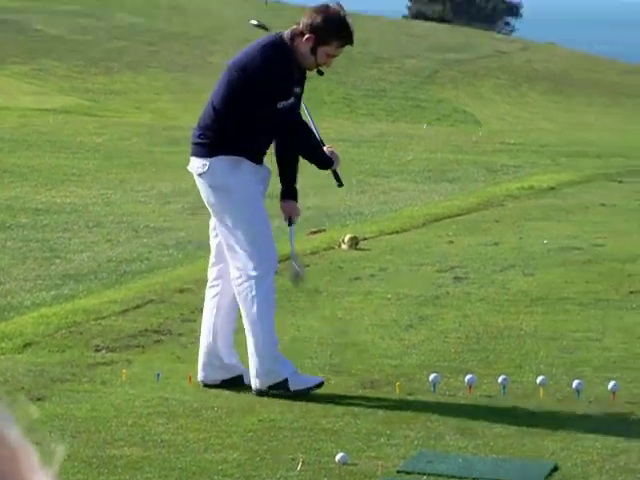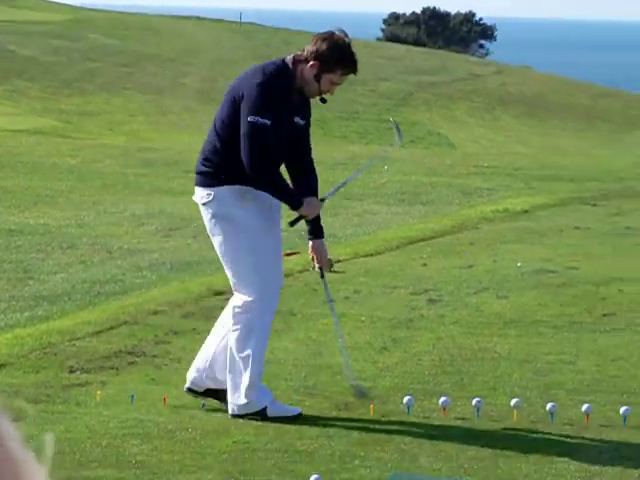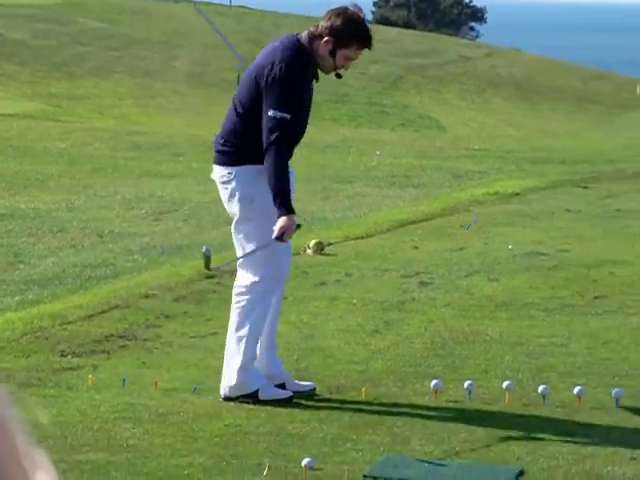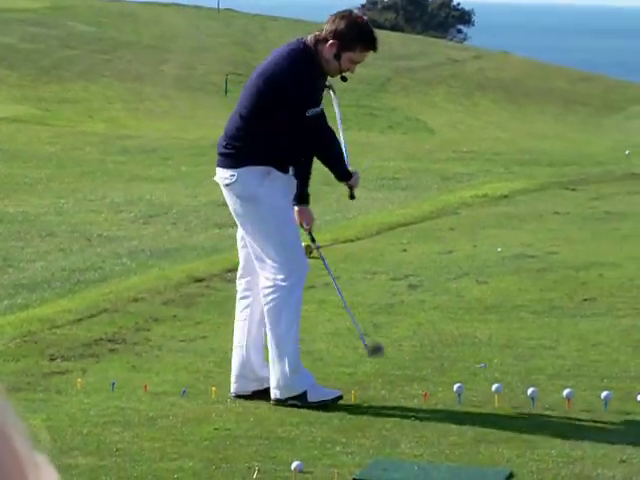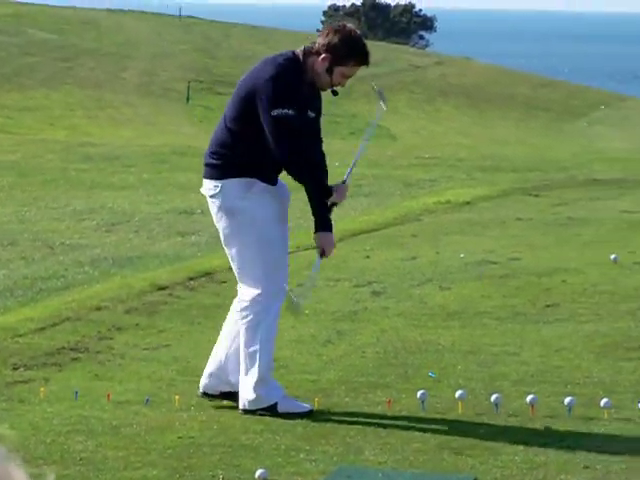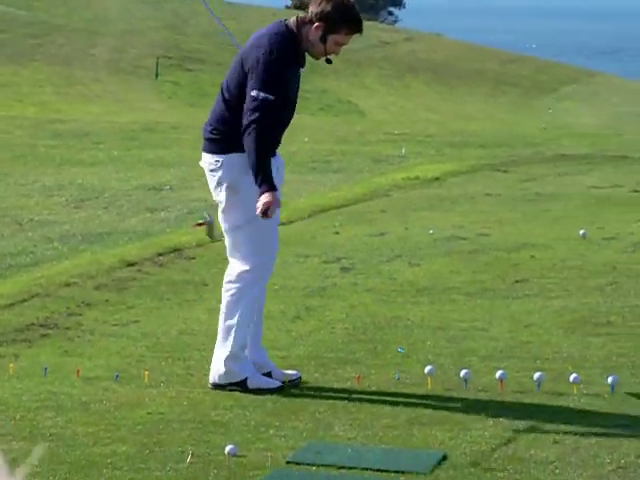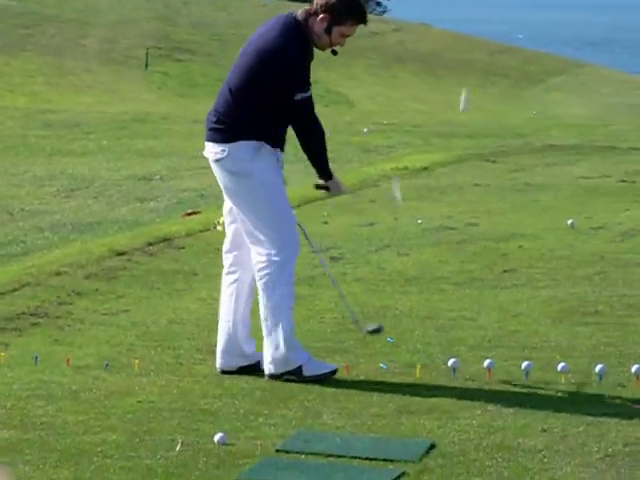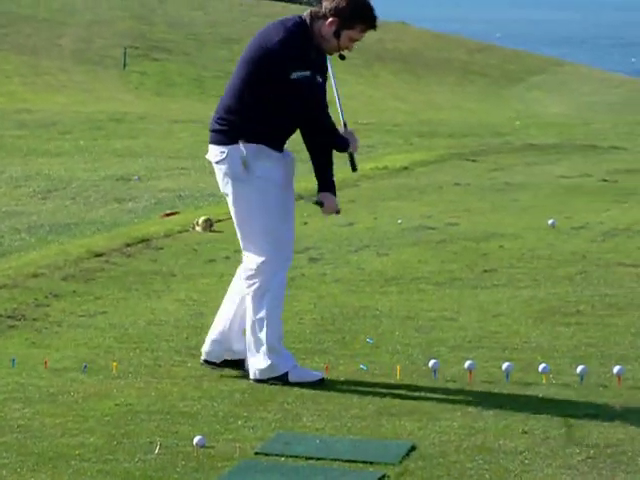
dt=0.4s
person 1, frame 1
left shoulder: (289, 64)
right shoulder: (269, 63)
left elbow: (284, 132)
right elbow: (292, 131)
left wrist: (289, 193)
right wrist: (326, 160)
left hip: (236, 163)
right hip: (223, 163)
left knee: (229, 265)
right knee: (256, 262)
left ankle: (216, 366)
right ankle: (268, 371)
person 1, frame 2
left shoulder: (299, 99)
right shoulder: (264, 86)
left elbow: (301, 162)
right elbow: (255, 158)
left wrist: (316, 233)
right wrist: (298, 203)
left hip: (256, 194)
right hip: (228, 193)
left knee: (259, 289)
right knee: (257, 292)
left ankle: (208, 375)
right ankle: (247, 398)
person 1, frame 3
left shoulder: (299, 55)
right shoulder: (288, 67)
right elbow: (275, 140)
right wrist: (285, 209)
left hip: (264, 168)
right hip: (246, 169)
left knee: (274, 270)
right knee: (260, 273)
left ankle: (265, 371)
right ankle: (240, 380)
person 1, frame 4
left shoulder: (303, 64)
right shoulder: (295, 71)
left elbow: (307, 137)
right elbow: (318, 137)
left wrist: (302, 198)
right wrist: (346, 175)
left hip: (260, 171)
right hip: (250, 173)
left knee: (258, 274)
right knee: (286, 270)
left ankle: (249, 377)
right ankle: (288, 382)
person 1, frame 5
left shoulder: (309, 89)
right shoulder: (276, 79)
left elbow: (310, 152)
right elbow: (288, 151)
left wrist: (322, 225)
right wrist: (326, 192)
left hip: (262, 185)
right hip: (236, 185)
left knee: (260, 283)
right knee: (264, 285)
left ankle: (221, 378)
right ankle: (258, 393)
person 1, frame 6
left shoulder: (290, 45)
right shoulder: (273, 52)
right elbow: (255, 120)
right wrist: (267, 188)
left hip: (257, 157)
right hip: (234, 159)
left knee: (260, 260)
right knee: (251, 262)
left ankle: (250, 359)
right ankle: (230, 368)
person 1, frame 7
left shoulder: (288, 31)
right shoulder: (288, 49)
right elbow: (304, 120)
right wrist: (326, 176)
left hip: (243, 145)
right hip: (241, 148)
left knee: (243, 250)
right knee: (278, 246)
left ankle: (234, 352)
right ankle: (282, 356)
person 1, frame 8
left shoulder: (314, 52)
right shoulder: (286, 41)
left elbow: (313, 118)
right elbow: (312, 113)
left wrist: (326, 187)
right wrist: (343, 143)
left hip: (268, 151)
right hip: (242, 151)
left knee: (267, 251)
right knee: (269, 254)
left ankle: (223, 345)
right ankle: (268, 361)
